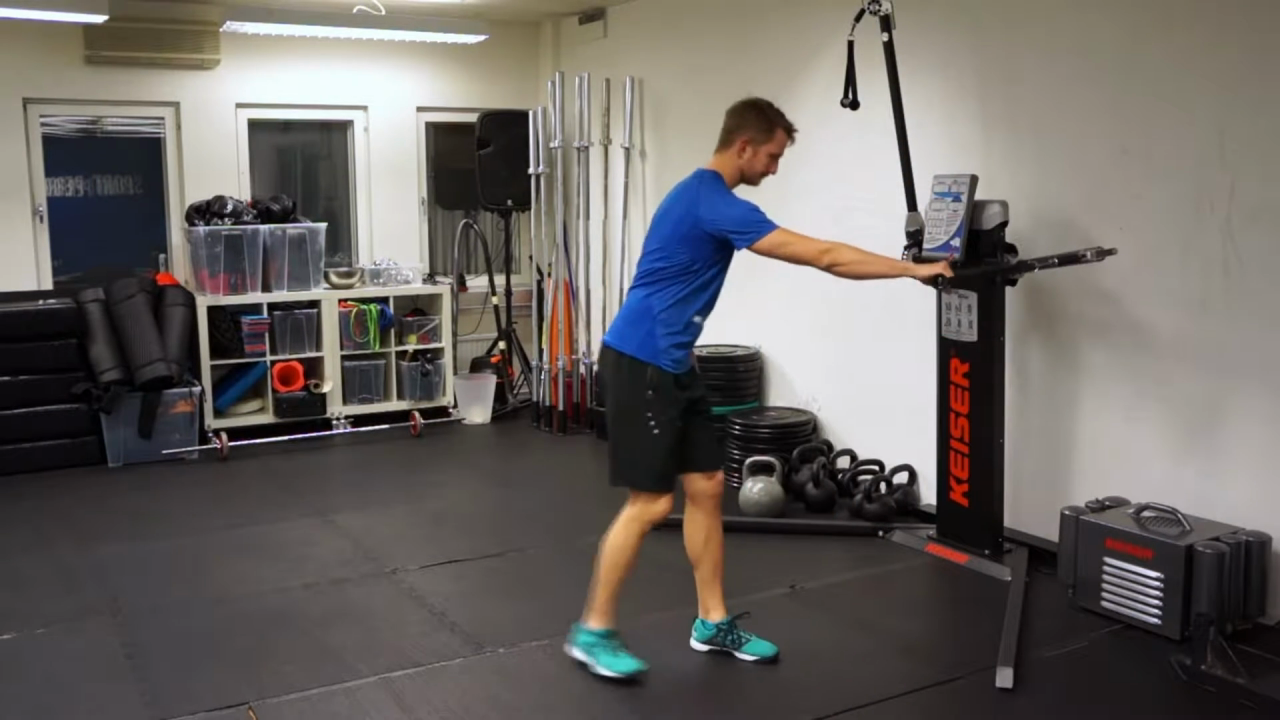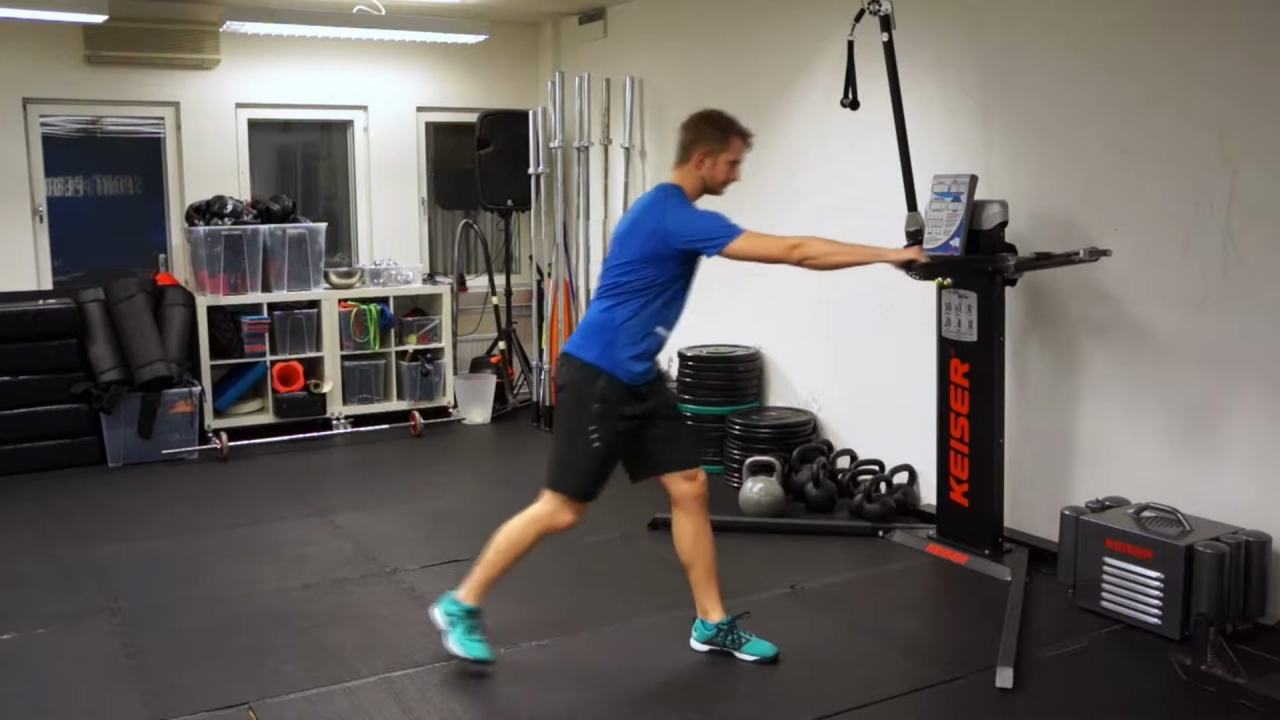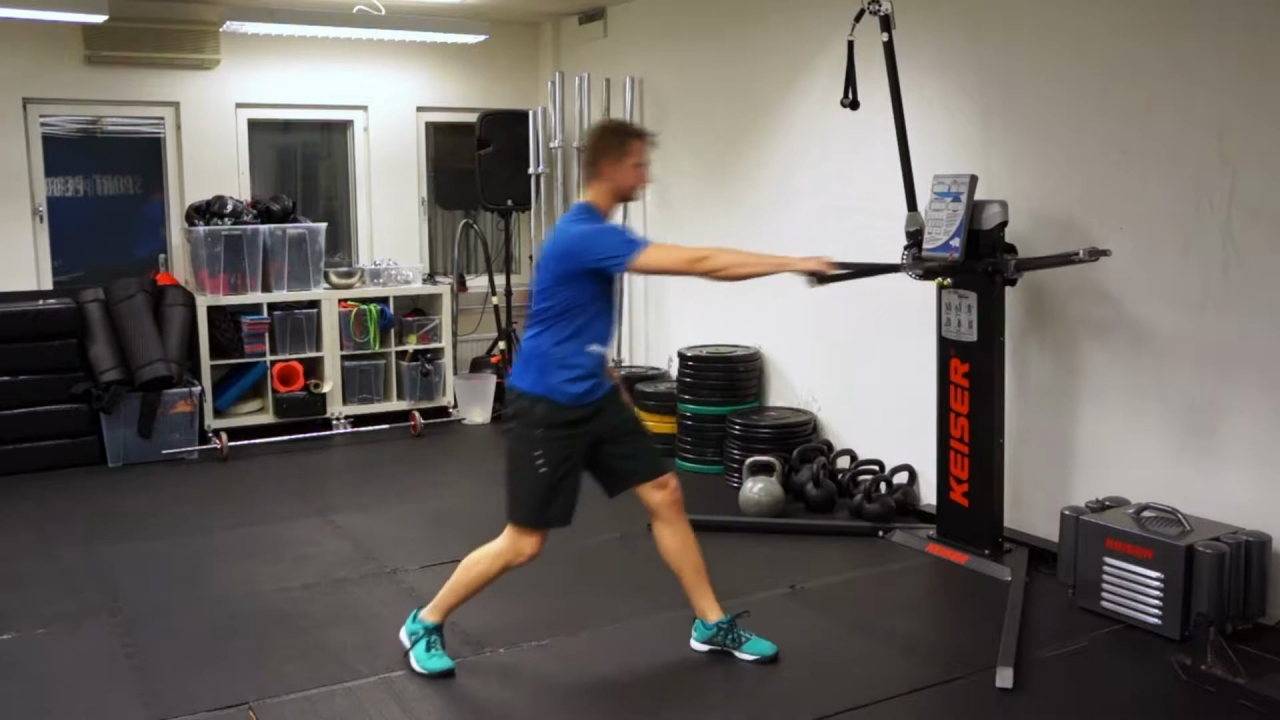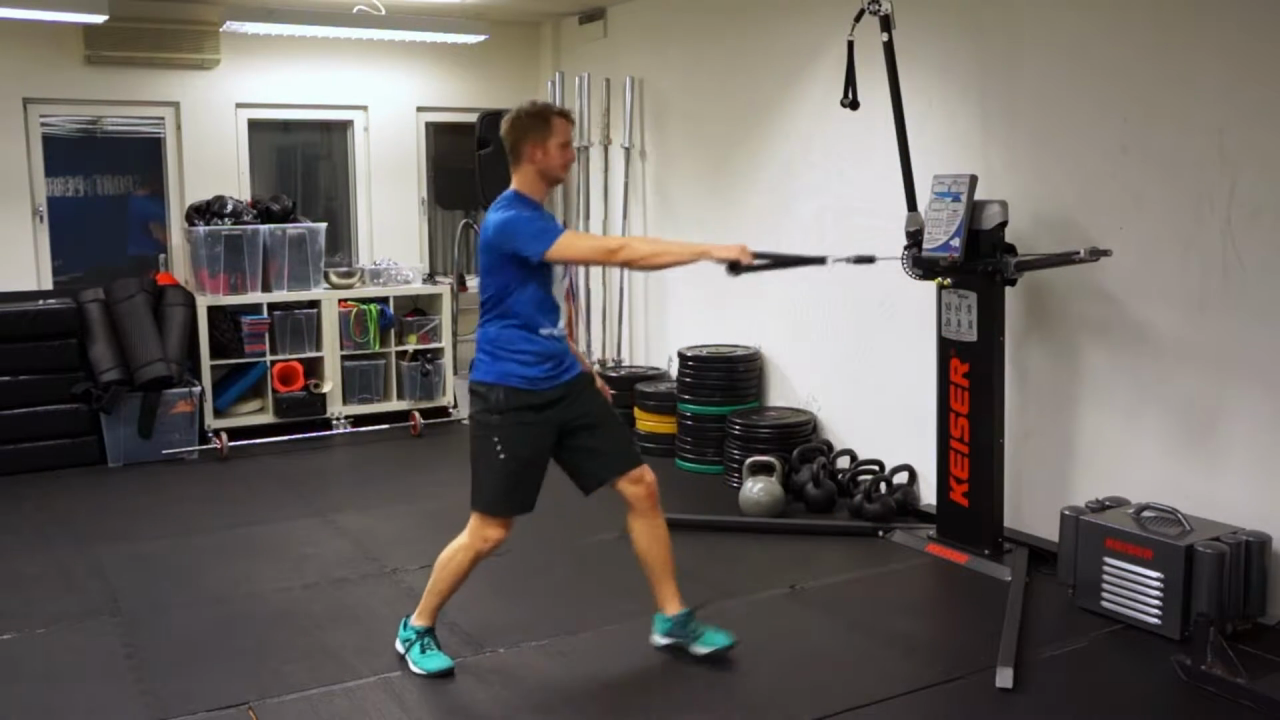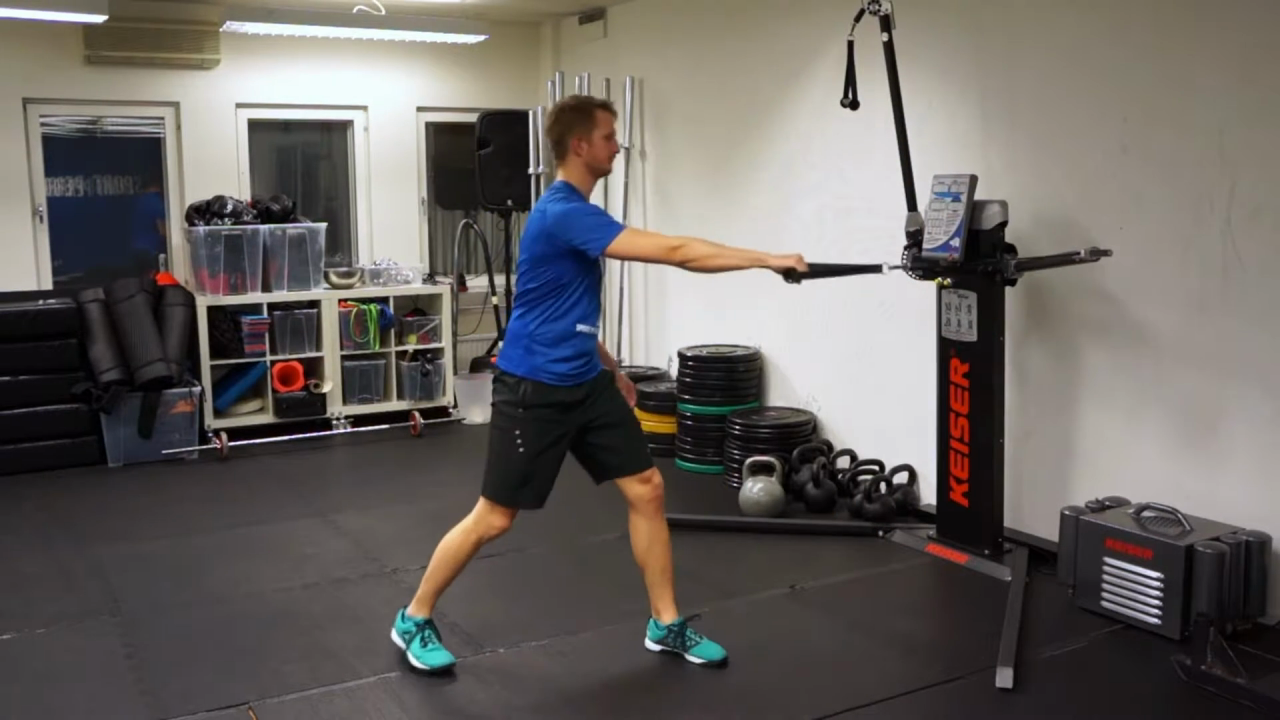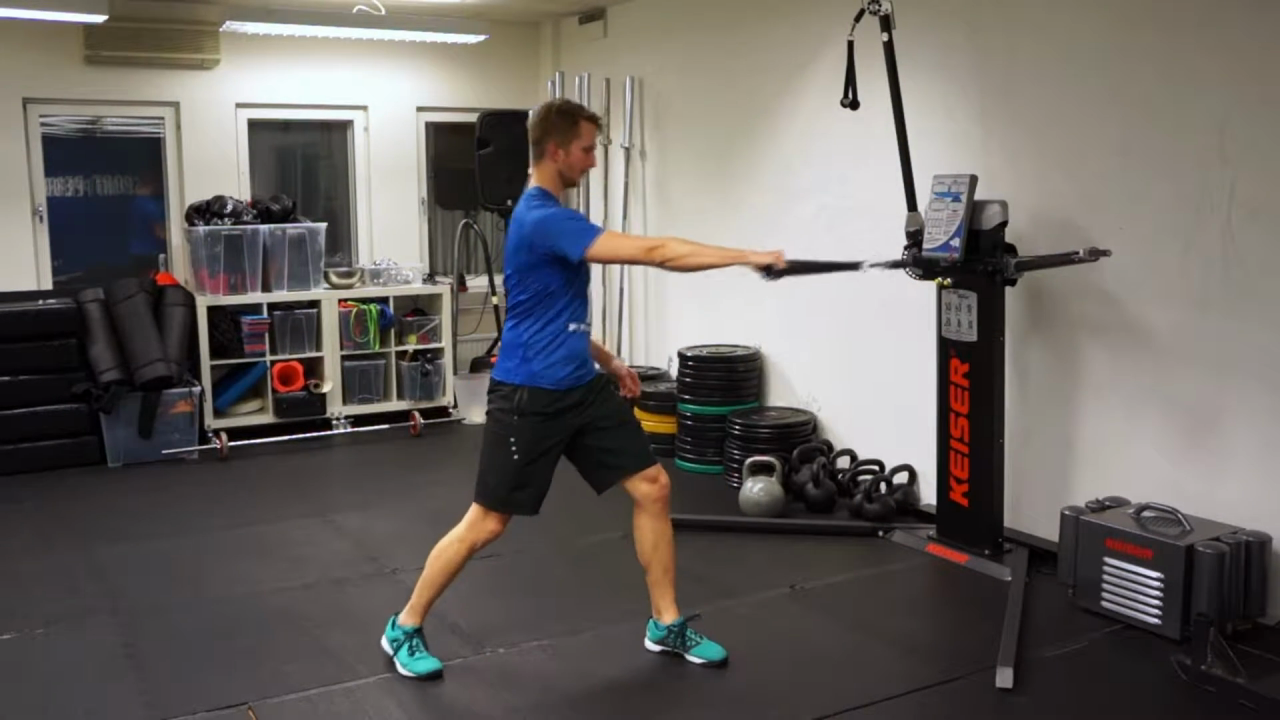
dt=0.3s
person 1, frame 1
left shoulder: (703, 195)
right shoulder: (714, 206)
right elbow: (824, 256)
left wrist: (685, 360)
right wrist: (913, 269)
left hip: (671, 364)
right hip: (637, 364)
left knee: (708, 490)
right knee: (649, 504)
left ankle: (714, 623)
right ankle: (592, 628)
person 1, frame 2
left shoulder: (663, 209)
right shoulder: (679, 218)
right elbow: (792, 251)
right wrist: (885, 255)
left hip: (635, 376)
right hip: (597, 375)
left knee: (691, 489)
right knee: (561, 509)
left ankle: (712, 624)
right ankle: (461, 606)
person 1, frame 3
left shoulder: (597, 230)
right shoulder: (583, 236)
right elbow: (696, 262)
left wrist: (611, 382)
right wrist: (789, 262)
left hip: (594, 398)
right hip: (545, 405)
left knee: (666, 497)
right knee: (523, 543)
left ankle: (715, 625)
right ankle: (423, 625)
person 1, frame 4
left shoulder: (540, 219)
right shoulder: (509, 222)
right elbow: (612, 252)
left wrist: (586, 369)
right wrist: (708, 251)
left hip: (566, 384)
right hip: (510, 395)
left knee: (641, 488)
right knee: (488, 533)
left ankle: (674, 619)
right ankle: (416, 629)
person 1, frame 5
left shoulder: (576, 210)
right shoulder: (565, 214)
right elbow: (673, 252)
left wrist: (610, 365)
right wrist: (766, 259)
left hip: (585, 382)
right hip: (533, 387)
left knee: (647, 489)
right knee: (494, 516)
left ankle: (666, 624)
right ankle: (415, 619)
person 1, frame 6
left shoulder: (553, 216)
right shoulder: (543, 220)
right elbow: (651, 252)
left wrist: (608, 361)
right wrist: (746, 256)
left hip: (581, 385)
right hip: (529, 394)
left knee: (652, 488)
right knee: (486, 523)
left ankle: (666, 625)
right ankle: (404, 628)
